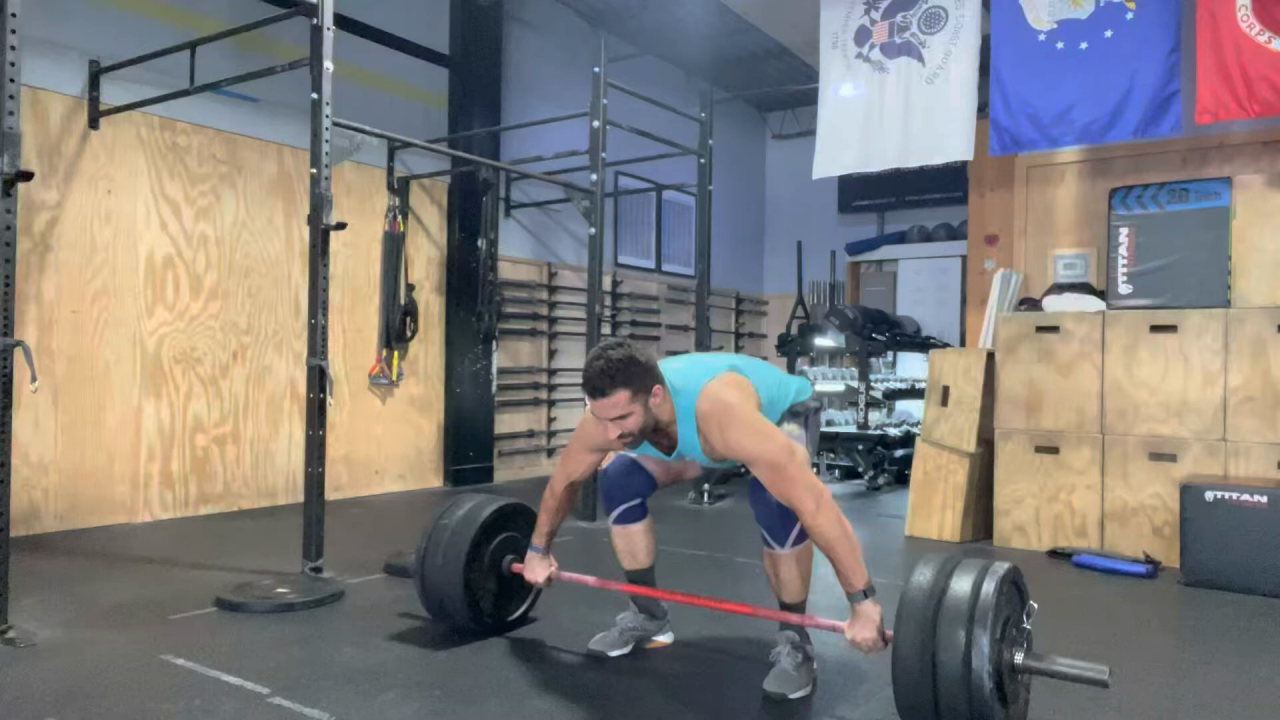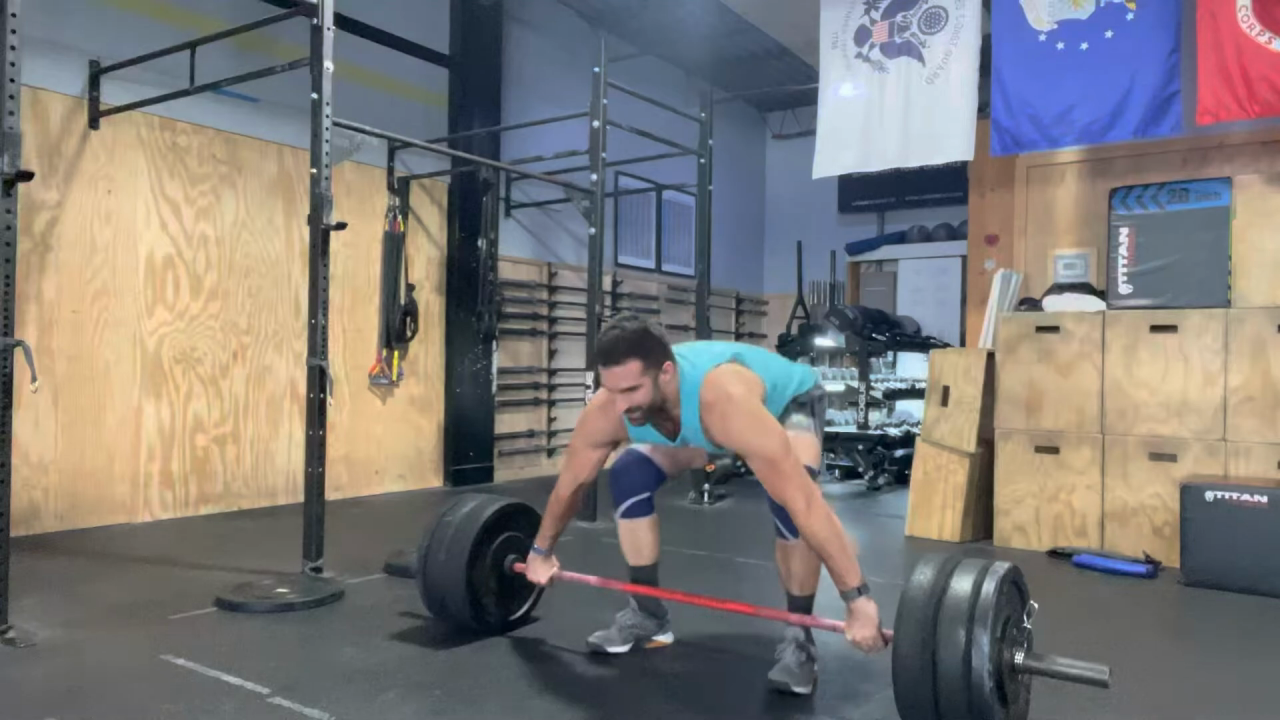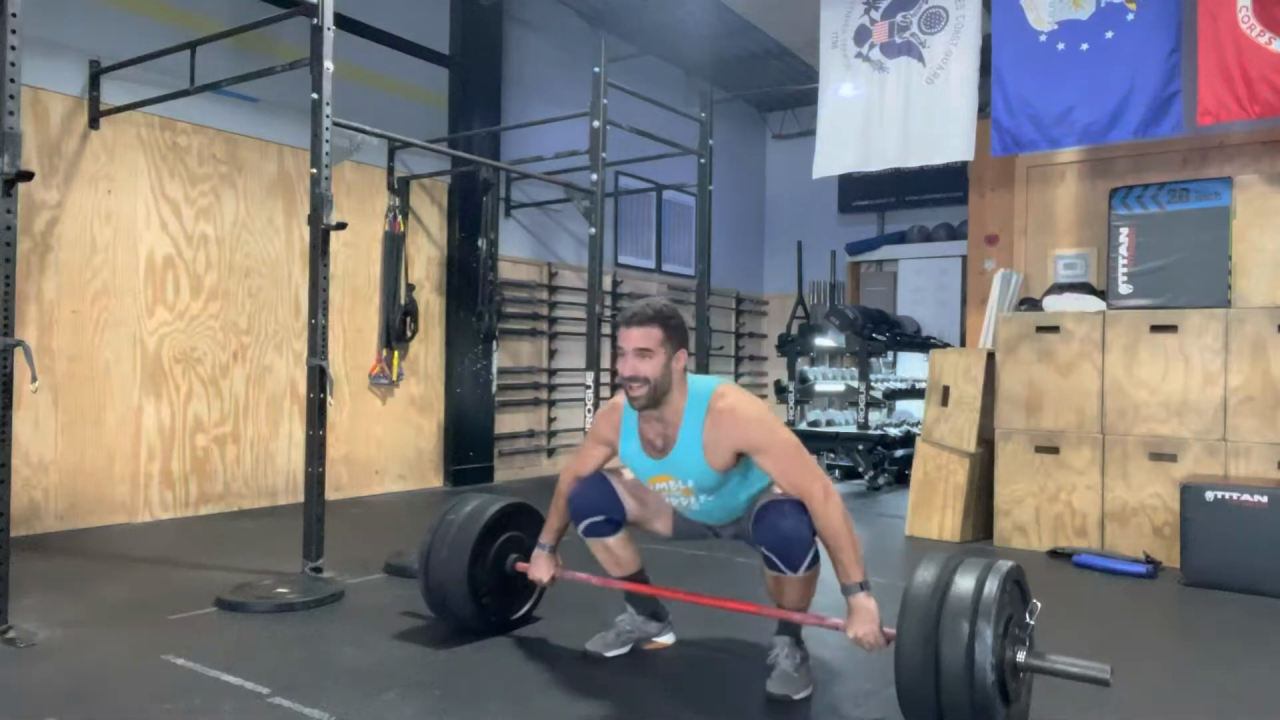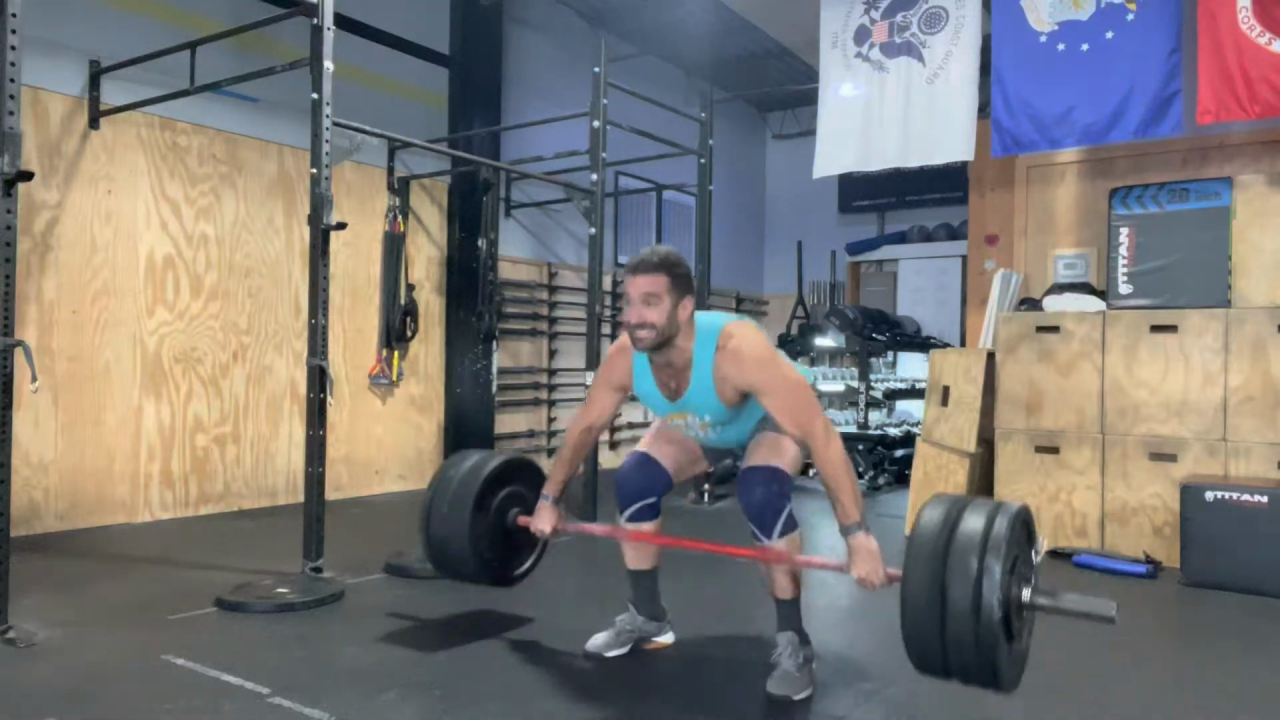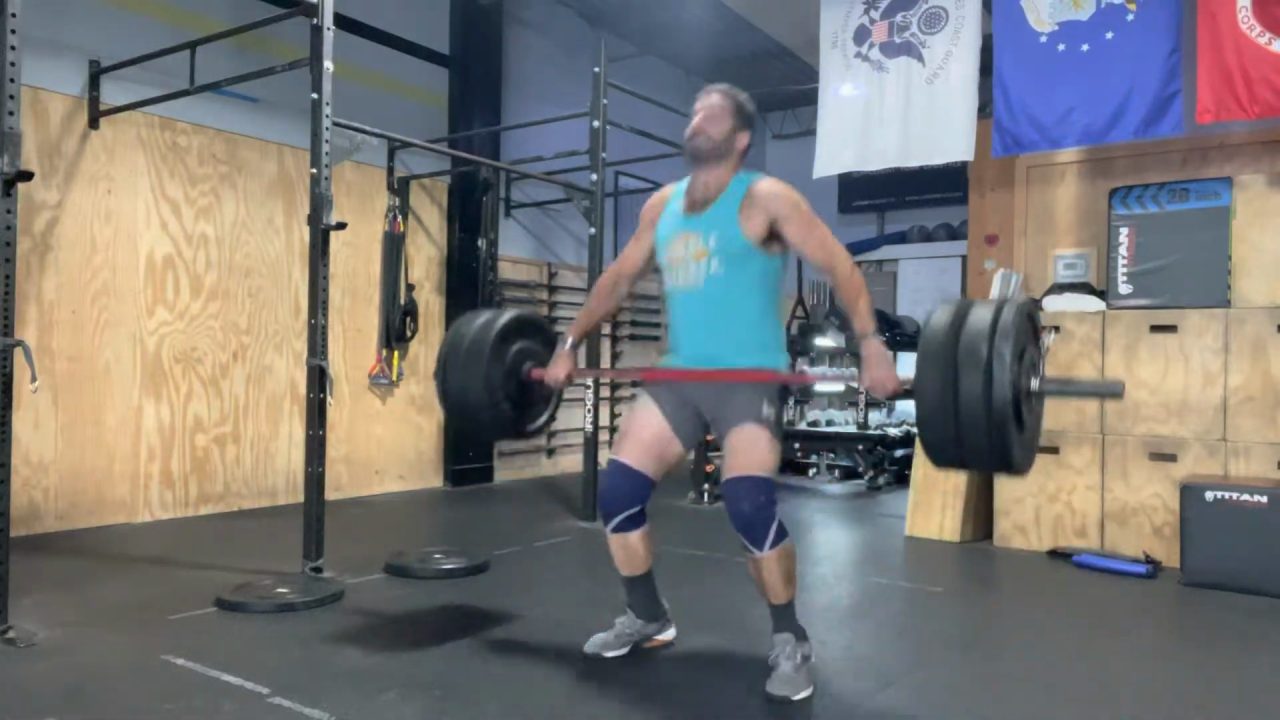
dt=0.4s
person 1, frame 1
left shoulder: (721, 410)
right shoulder: (610, 411)
left elbow: (813, 503)
right elbow: (564, 480)
left wrist: (863, 603)
right wrist: (539, 550)
left hip: (781, 410)
left knee: (778, 507)
right knee: (621, 482)
left ankle: (794, 641)
right ankle: (646, 616)
person 1, frame 2
left shoulder: (724, 399)
right shoulder: (606, 410)
left elbow: (804, 501)
right elbow: (571, 482)
left wrist: (858, 601)
right wrist: (541, 551)
left hip: (788, 400)
left knee: (787, 502)
right knee: (629, 478)
left ankle: (798, 639)
right ankle: (647, 615)
person 1, frame 3
left shoulder: (728, 412)
right shoulder: (615, 415)
left elbow: (820, 494)
right elbow: (574, 476)
left wrist: (859, 597)
right wrist: (546, 547)
left hip: (757, 501)
right hip: (687, 507)
left knee: (789, 530)
right knee: (588, 500)
left ankle: (788, 644)
right ankle: (646, 617)
person 1, frame 4
left shoulder: (736, 348)
right shoulder: (626, 356)
left elbow: (820, 433)
right elbow: (584, 427)
left wrist: (857, 533)
right wrist: (549, 501)
left hip: (771, 413)
right hip: (699, 424)
left knee: (762, 496)
right knee: (635, 483)
left ankle: (792, 643)
right ankle: (646, 619)
person 1, frame 5
left shoulder: (764, 197)
right shoulder: (663, 203)
left elbow: (840, 266)
right elbow: (616, 279)
left wrist: (871, 346)
right wrist: (569, 345)
left hip: (751, 375)
right hip: (680, 371)
left knee: (749, 505)
right knee: (617, 490)
left ankle: (789, 640)
right ankle: (647, 618)
